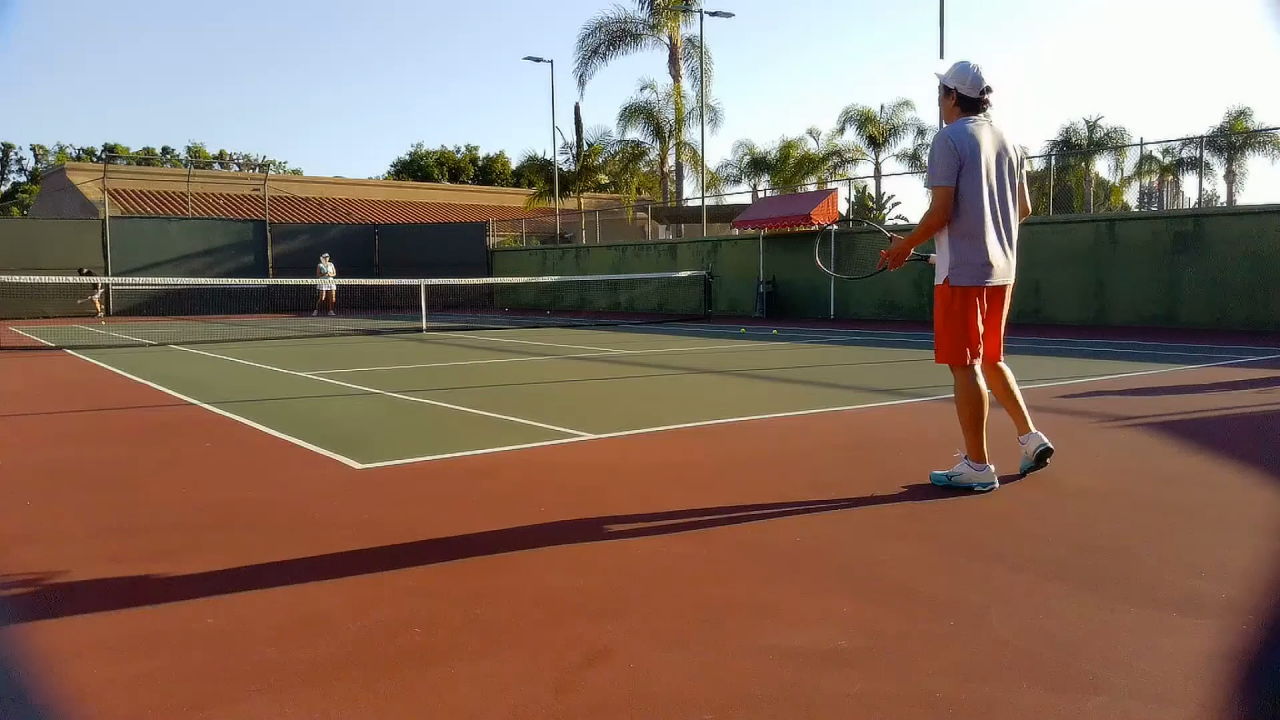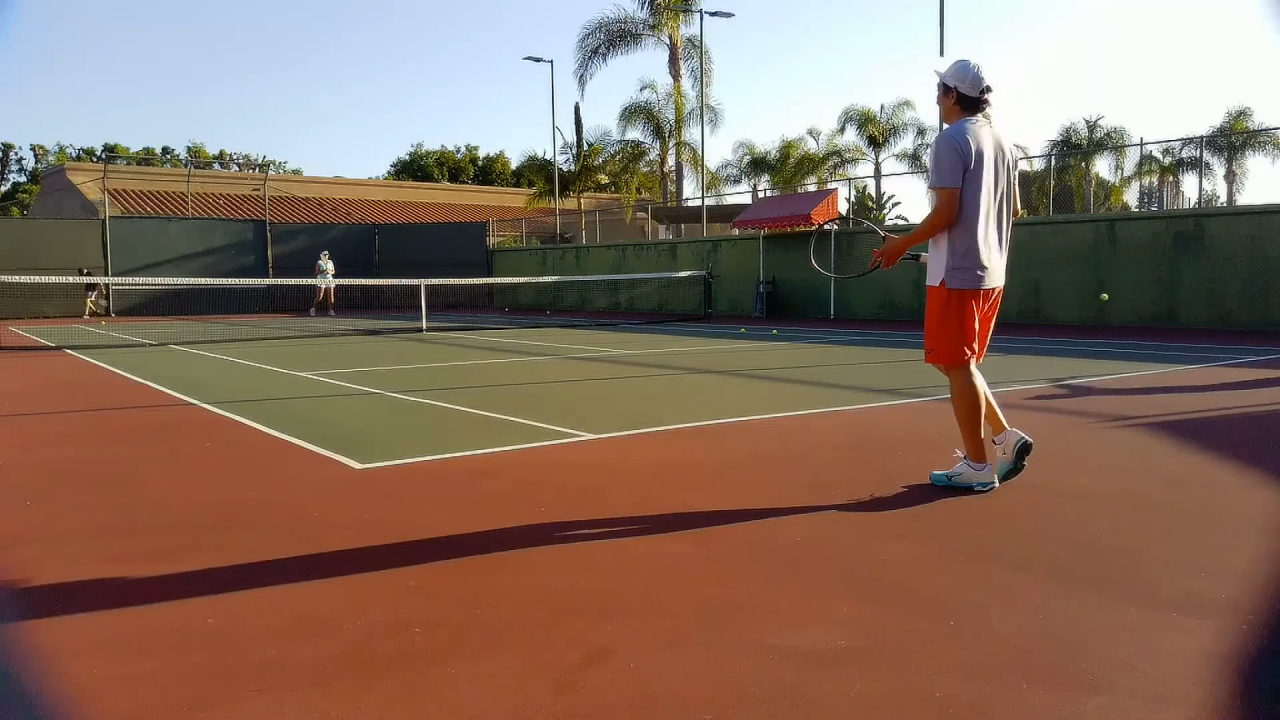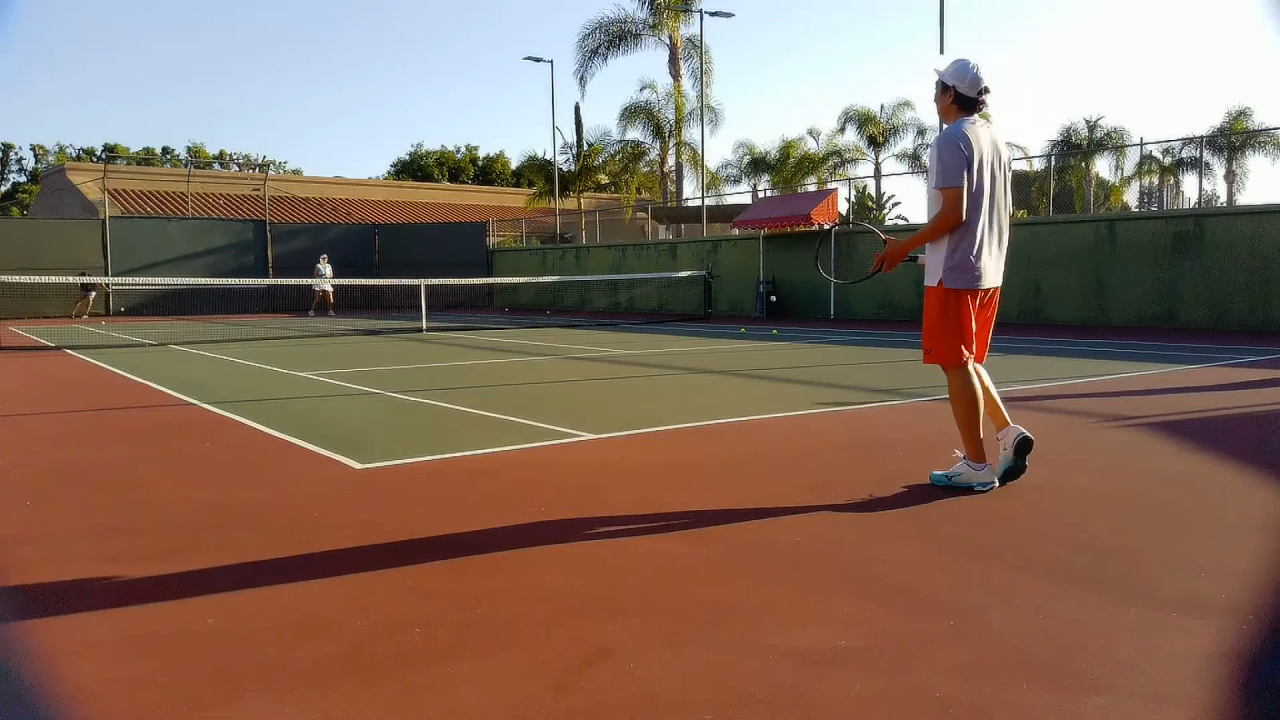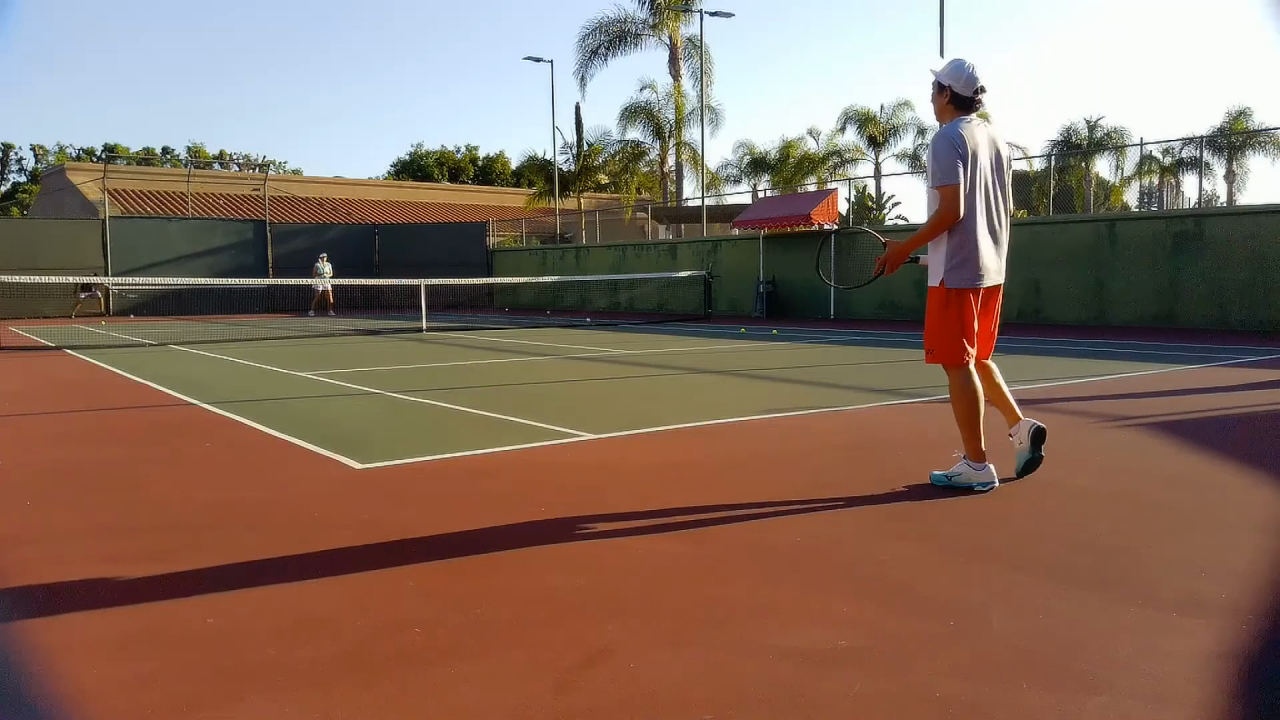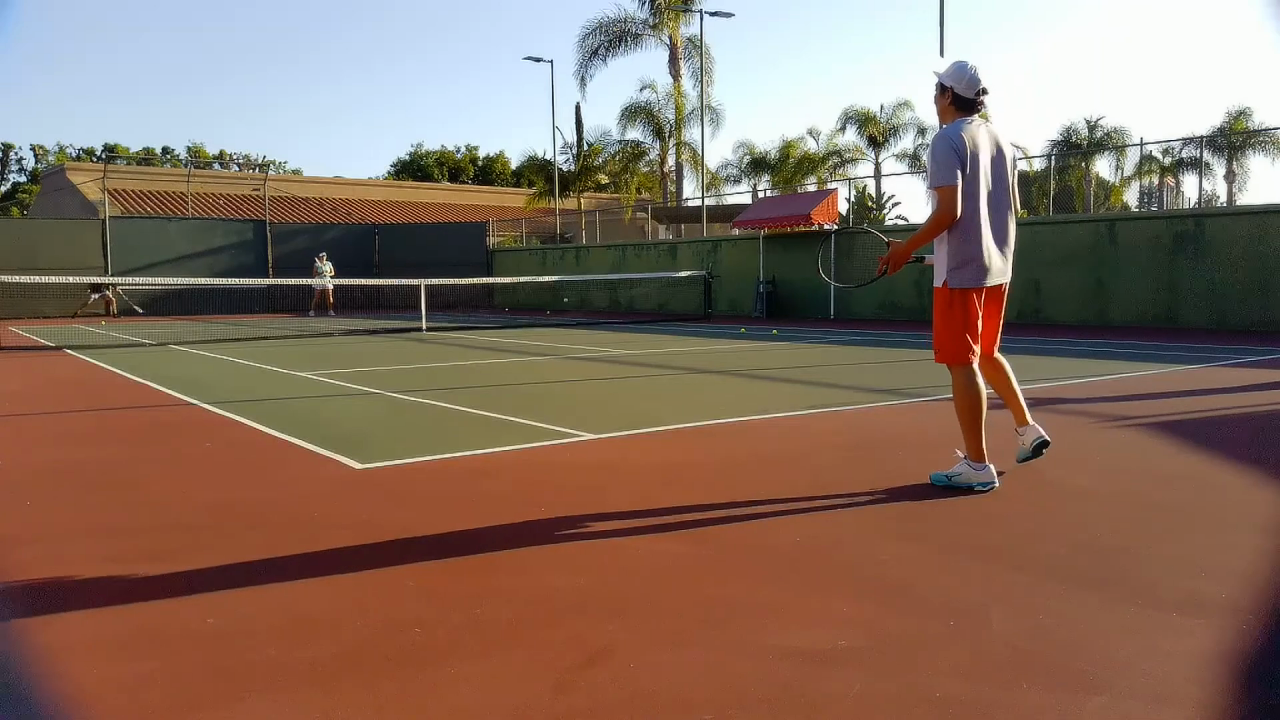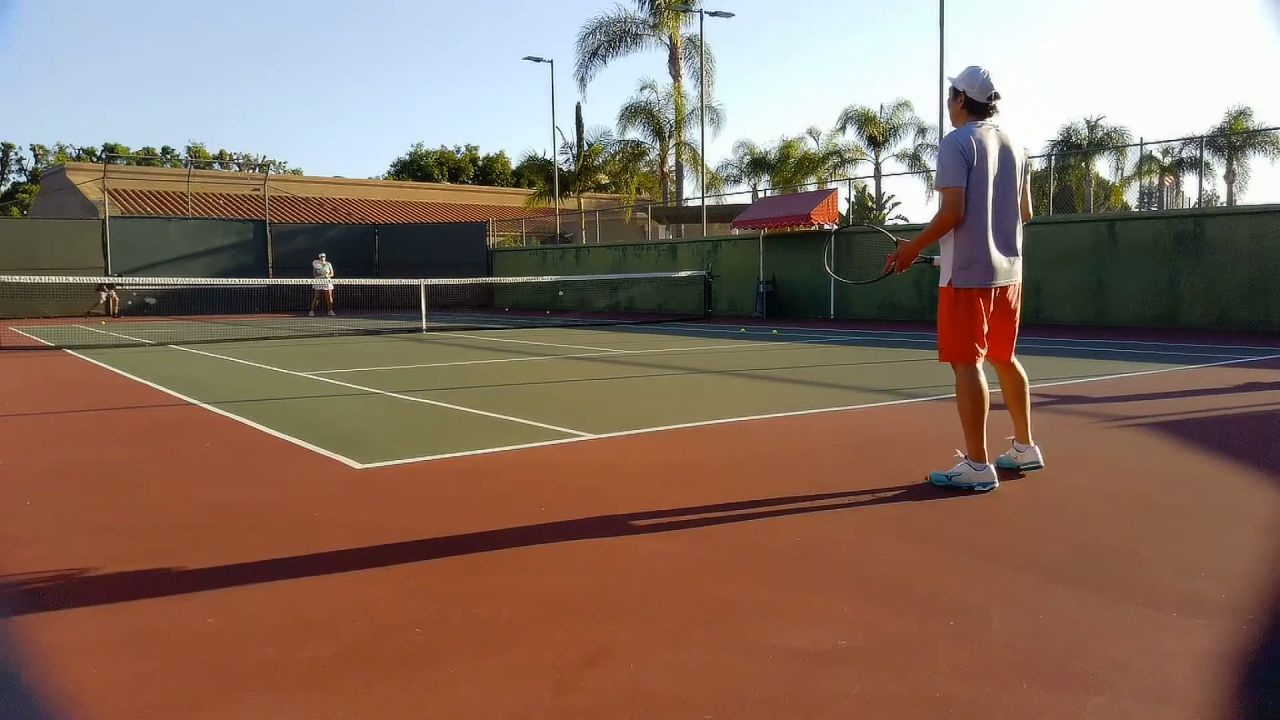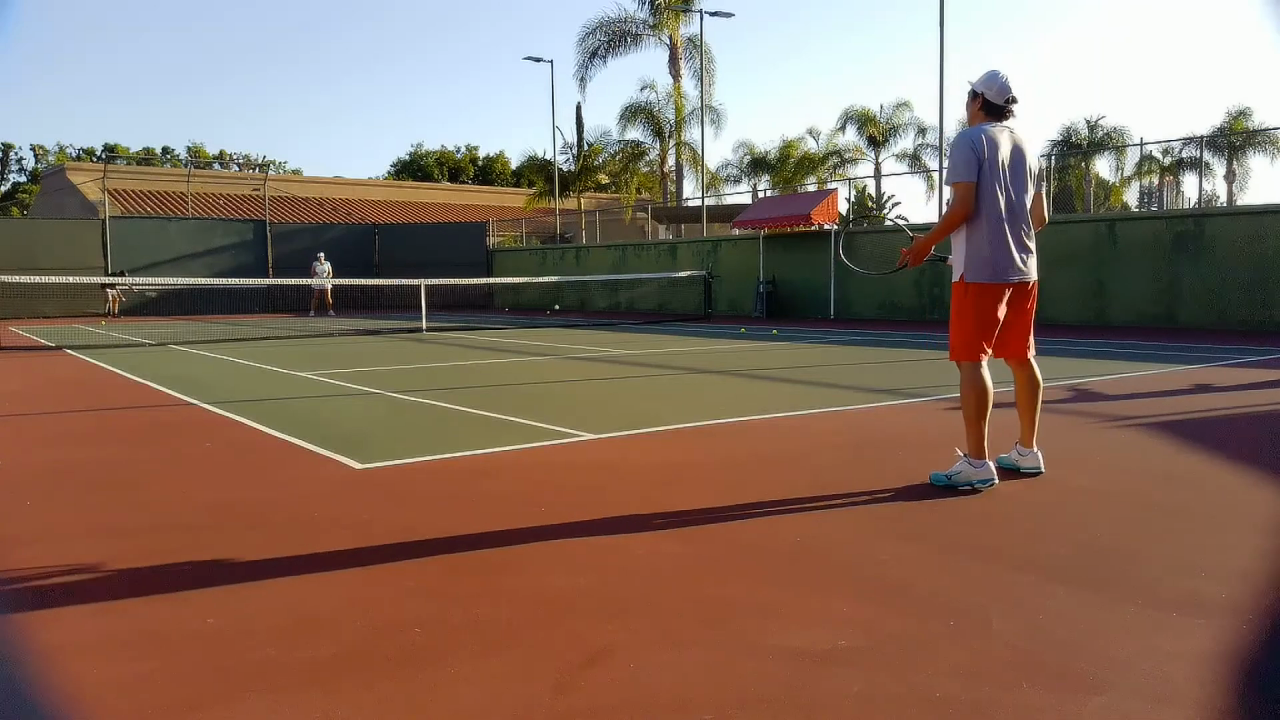
dt=0.2s
person 1, frame 1
left shoulder: (949, 138)
right shoulder: (1007, 142)
left elbow: (941, 211)
right elbow: (1024, 208)
left wrist: (905, 245)
left hip: (963, 271)
right hip: (1001, 269)
left knee: (965, 365)
right knee: (989, 360)
left ankle: (978, 466)
right ankle: (1031, 437)
person 1, frame 2
left shoulder: (952, 138)
right shoulder: (1002, 142)
left elbow: (946, 212)
right elbow: (1013, 210)
left wrist: (902, 244)
left hip: (956, 272)
right hip: (991, 270)
left knee: (956, 365)
right knee: (963, 364)
left ankle: (978, 465)
right ankle: (1005, 438)
person 1, frame 3
left shoulder: (952, 138)
right shoulder: (995, 140)
left elbow: (952, 213)
right elbow: (1005, 210)
left wrist: (904, 246)
left hip: (953, 272)
right hip: (988, 270)
left knee: (956, 365)
right knee: (966, 363)
left ankle: (977, 465)
right ankle: (1008, 436)
person 1, frame 4
left shoulder: (948, 138)
right shoulder: (995, 139)
left elbow: (950, 211)
right elbow: (1007, 207)
left wrist: (905, 247)
left hip: (955, 272)
right hip: (990, 268)
left knee: (958, 365)
right knee: (976, 358)
left ankle: (977, 466)
right ankle: (1022, 426)
person 1, frame 5
left shoulder: (948, 139)
right shoulder: (1000, 141)
left elbow: (948, 211)
right elbow: (1014, 206)
left wrist: (906, 247)
left hip: (960, 270)
right hip: (998, 267)
left knee: (963, 364)
right knee: (986, 354)
left ankle: (977, 466)
right ankle: (1028, 429)
person 1, frame 6
left shoulder: (957, 141)
right shoulder: (1013, 146)
left elbow: (953, 212)
right elbow: (1025, 212)
left wrist: (913, 248)
left hip: (967, 271)
right hip: (1007, 270)
left knee: (966, 363)
right knee: (1003, 358)
left ankle: (978, 466)
right ankle: (1025, 447)
person 1, frame 7
left shoulder: (969, 139)
right shoulder: (1027, 148)
left elbow: (962, 207)
right elbow: (1040, 217)
left wrist: (926, 242)
left hip: (980, 270)
right hip: (1022, 269)
left knee: (972, 361)
right knee: (1021, 358)
left ankle: (977, 463)
right ankle: (1027, 450)
